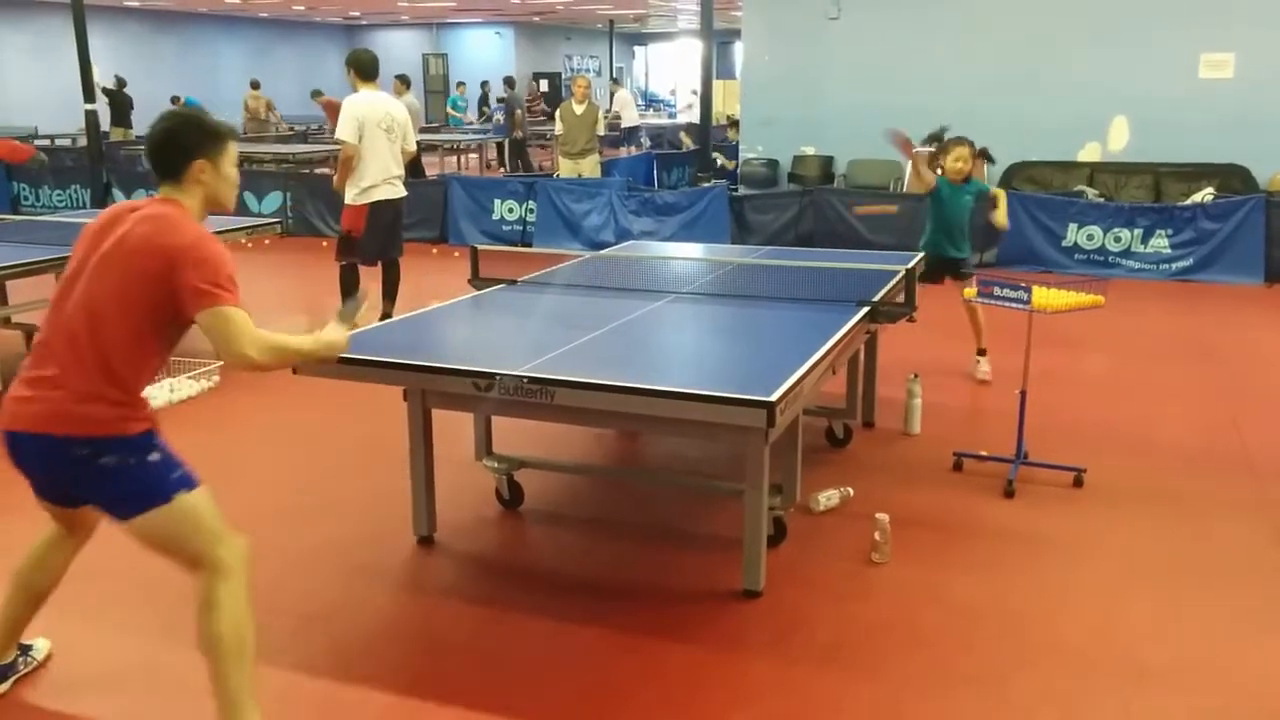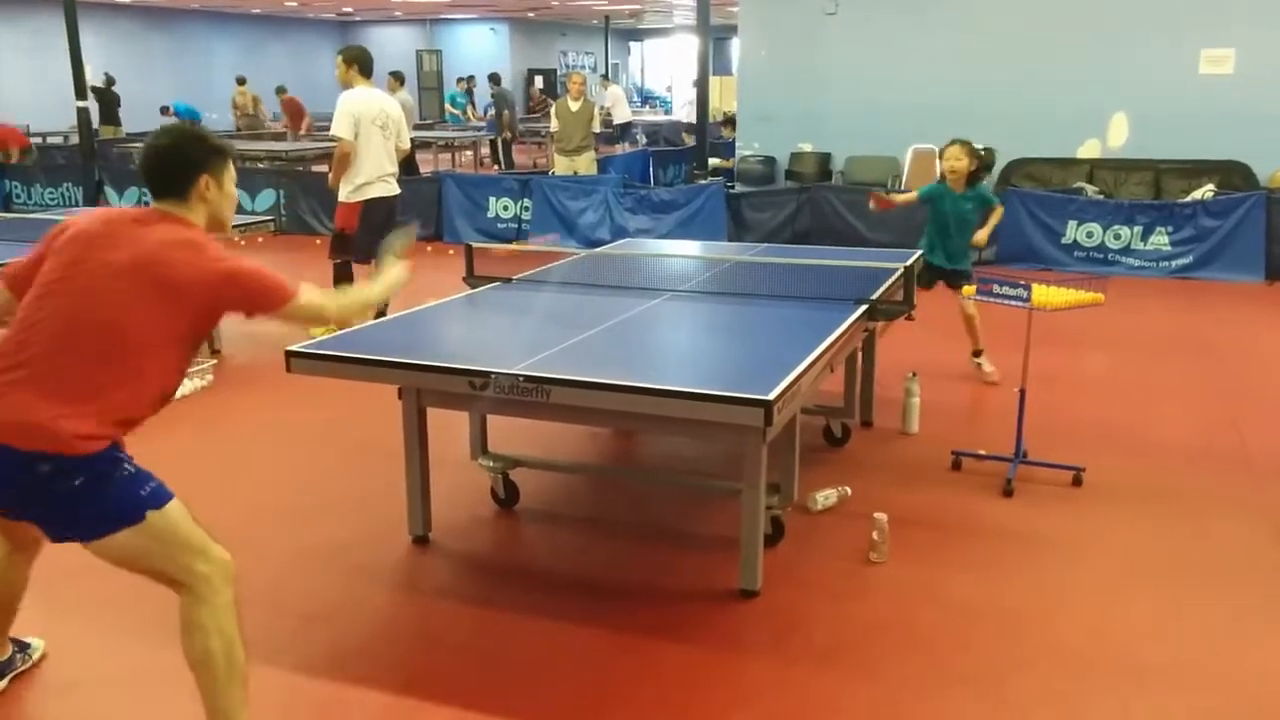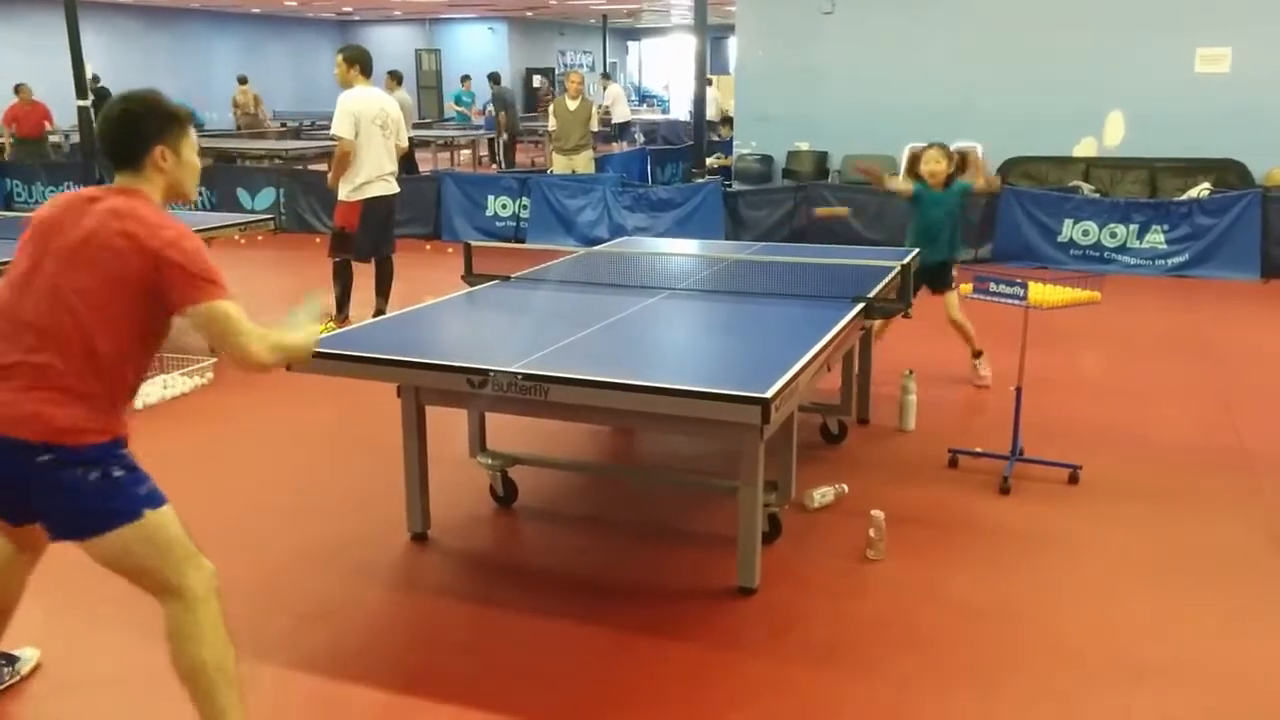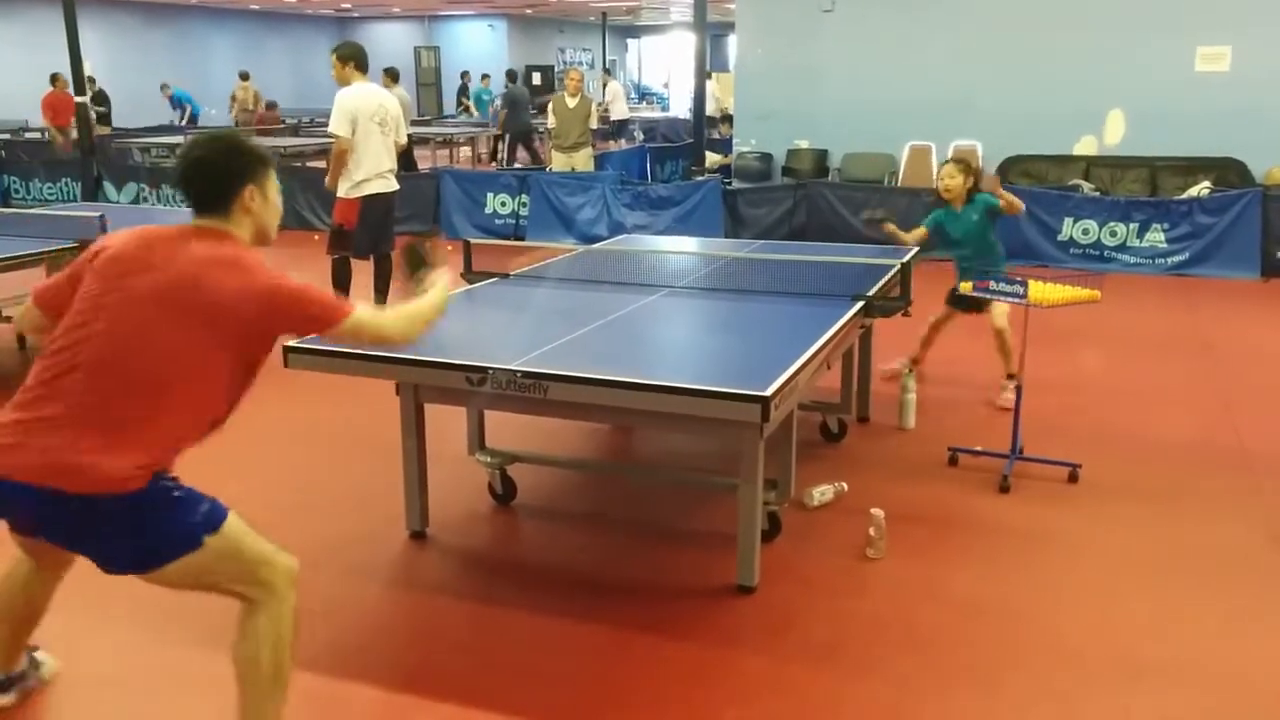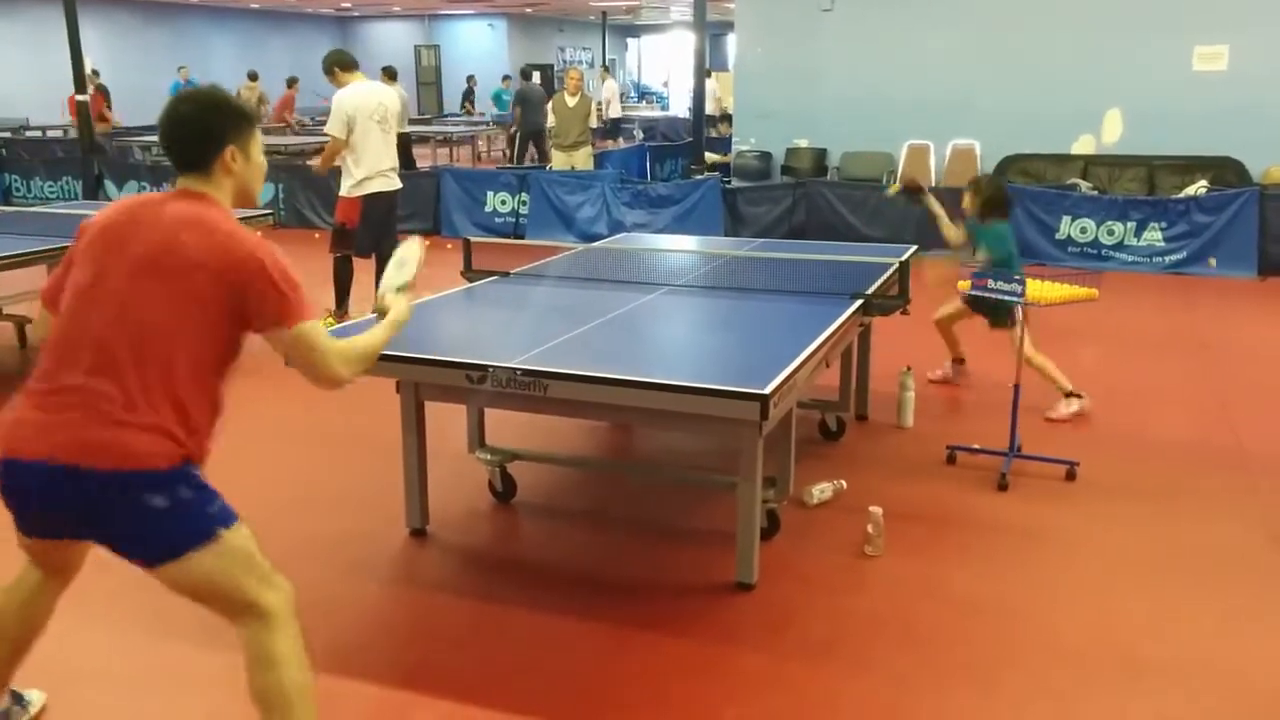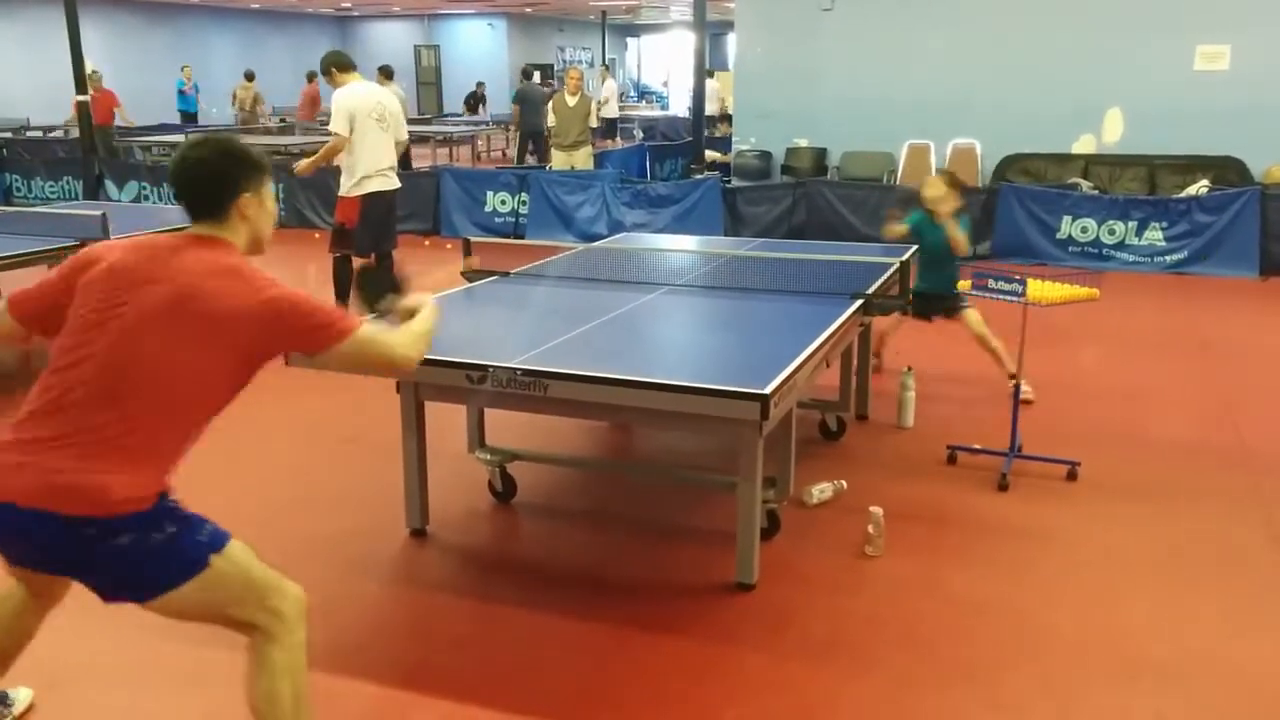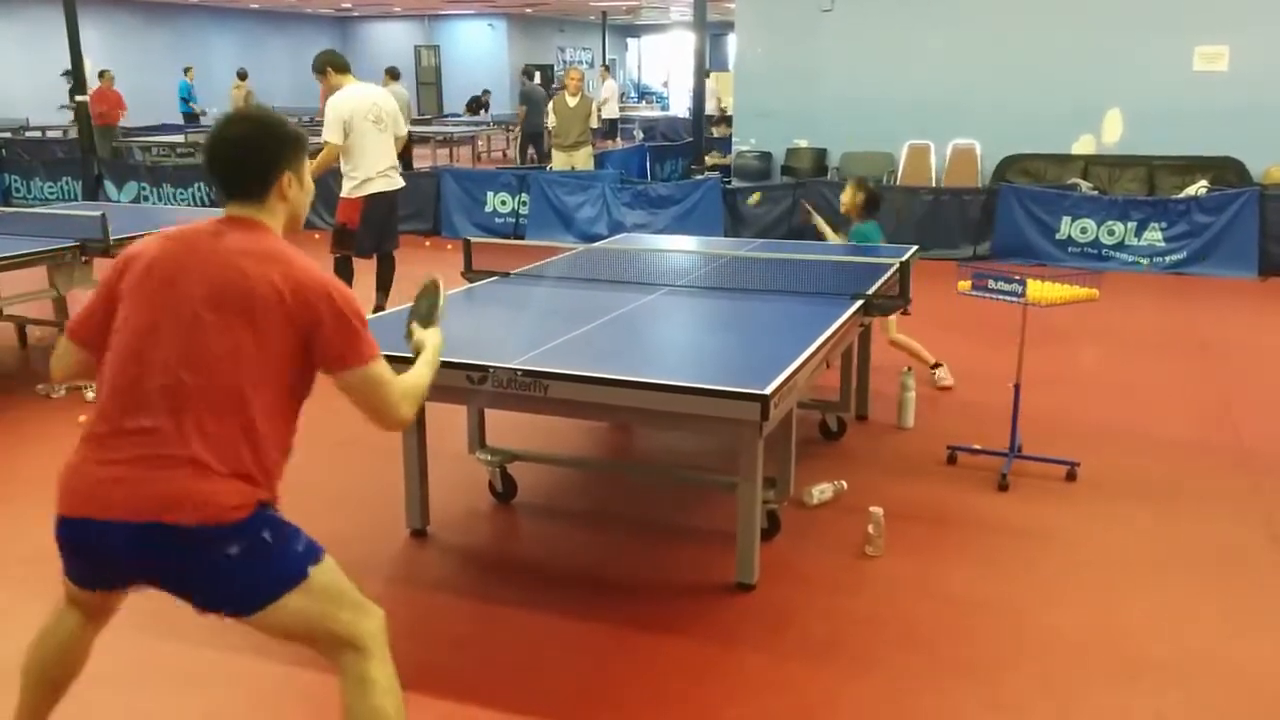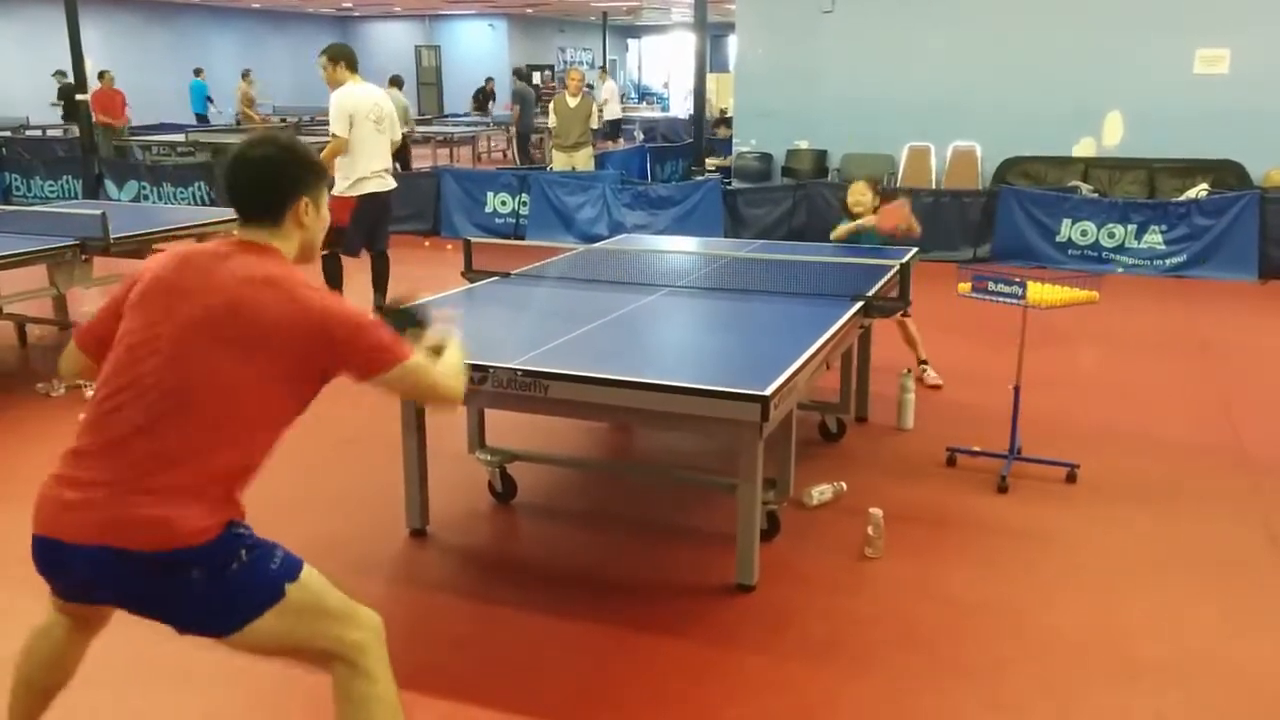
dt=0.4s
person 1, frame 1
left shoulder: (114, 220)
right shoulder: (192, 243)
right elbow: (246, 353)
right wrist: (323, 341)
right hip: (96, 432)
left knee: (73, 526)
right knee: (226, 558)
person 1, frame 2
left shoulder: (81, 228)
right shoulder: (217, 267)
right elbow: (333, 309)
right wrist: (387, 281)
right hip: (64, 450)
right knee: (209, 575)
person 1, frame 3
left shoulder: (56, 212)
right shoulder: (165, 240)
right elbow: (252, 352)
right wrist: (304, 337)
right hip: (63, 443)
right knee: (190, 586)
person 1, frame 4
left shoulder: (119, 246)
right shoulder: (264, 288)
right elbow: (394, 330)
right wrist: (438, 291)
right hip: (105, 485)
right knee: (274, 583)
person 1, frame 5
left shoulder: (106, 222)
right shoulder: (243, 252)
right elbow: (331, 370)
right wrist: (392, 321)
right hip: (132, 468)
right knee: (267, 607)
person 1, frame 6
left shoulder: (104, 258)
right shoulder: (265, 299)
right elbow: (401, 355)
right wrist: (425, 312)
right hip: (105, 508)
right knee: (281, 615)
person 1, frame 7
left shoulder: (143, 255)
right shoulder: (312, 286)
left elbow: (65, 366)
right elbow: (394, 411)
right wrist: (431, 351)
left hip: (88, 506)
right hip: (205, 520)
left knee: (82, 607)
right knee: (362, 637)
person 1, frame 8
left shoulder: (160, 269)
right shoulder: (318, 313)
left elbow: (74, 364)
right elbow: (446, 390)
right wrist: (450, 346)
left hip: (60, 525)
right hip: (172, 542)
left knee: (73, 615)
right knee: (358, 642)
person 2, frame 1
left shoulder: (354, 103)
right shoulder: (397, 105)
left elbow: (349, 152)
right elbow: (410, 150)
left wrist: (340, 179)
left hip: (364, 195)
right hip: (394, 192)
left knee: (348, 259)
right knee: (390, 258)
right ankle: (387, 316)
person 2, frame 2
left shoulder: (350, 99)
right shoulder: (391, 102)
left elbow: (345, 150)
right elbow: (404, 148)
left wrist: (334, 178)
left hip: (358, 193)
right hip: (388, 190)
left knee: (342, 258)
left ankle: (340, 321)
right ankle: (381, 314)
person 2, frame 3
left shoulder: (350, 99)
right shoulder: (390, 101)
left elbow: (345, 149)
right elbow: (402, 147)
left wrist: (334, 176)
left hip: (358, 192)
right hip: (387, 189)
left knee: (342, 257)
right knee: (383, 255)
left ankle: (341, 319)
right ankle: (380, 314)
person 2, frame 4
left shoulder: (347, 97)
right shoulder: (389, 99)
left elbow: (342, 146)
right elbow: (400, 143)
left wrist: (332, 177)
left hip: (357, 189)
right hip: (386, 186)
left knee: (340, 252)
right knee: (382, 251)
right ankle: (380, 309)
person 2, frame 5
left shoulder: (344, 96)
right shoulder: (389, 94)
left elbow: (337, 145)
left wrist: (322, 164)
left hip: (358, 187)
right hip: (389, 184)
left knee: (342, 252)
right knee: (384, 251)
left ankle: (340, 314)
person 2, frame 6
left shoulder: (343, 96)
right shoulder: (387, 96)
left elbow: (339, 143)
right elbow: (402, 142)
left wrist: (312, 164)
left hip: (357, 187)
right hip: (387, 184)
left knee: (342, 251)
right knee: (383, 250)
person 2, frame 7
left shoulder: (338, 101)
right shoulder: (382, 94)
left elbow: (332, 151)
right elbow: (401, 137)
left wrist: (307, 177)
left hip: (360, 189)
right hip: (389, 185)
left knee: (342, 253)
right knee: (385, 250)
right ankle: (380, 308)
person 2, frame 8
left shoulder: (342, 96)
right shoulder: (381, 96)
left elbow: (339, 144)
right elbow: (396, 141)
left hip: (353, 189)
right hip: (382, 185)
left knee: (330, 250)
right knee: (378, 249)
right ankle: (380, 307)
person 3, frame 1
left shoulder: (972, 186)
right shoulder: (936, 183)
left elbow: (1000, 193)
right elbow: (923, 178)
left wrist: (1001, 213)
right wrist: (915, 160)
left hip: (960, 255)
right hip: (933, 253)
left knee: (973, 305)
left ankle: (981, 356)
person 3, frame 2
left shoulder: (979, 193)
right shoulder: (936, 190)
left elbow: (998, 209)
right elbow: (903, 198)
left wrist: (986, 230)
left hip: (959, 262)
right hip: (931, 258)
left knee: (970, 312)
left ankle: (979, 357)
person 3, frame 3
left shoulder: (958, 188)
right shoulder: (918, 190)
left elbow: (991, 186)
right elbow: (896, 185)
left wrist: (979, 170)
right wrist: (879, 177)
left hip: (942, 264)
left knee: (956, 317)
left ankle: (978, 358)
person 3, frame 4
left shoulder: (983, 203)
right shoulder: (940, 216)
left elbow: (1018, 209)
right elbow: (911, 239)
left wrist: (1000, 193)
right wrist: (894, 232)
left hip: (995, 277)
right hip: (966, 281)
left knee: (999, 325)
right knee: (935, 323)
left ankle: (1010, 382)
right ankle: (914, 362)
person 3, frame 5
left shoulder: (995, 229)
right shoulder: (980, 224)
left elbow: (979, 265)
right elbow: (957, 239)
right wrist: (935, 208)
left hip: (1006, 298)
left knee: (1024, 354)
right knee: (941, 319)
left ankle: (1073, 396)
right ankle: (958, 367)
person 3, frame 6
left shoulder: (958, 220)
right shoulder: (919, 218)
left elbow: (962, 251)
right elbow: (891, 235)
left wrist: (946, 219)
right wrist: (892, 223)
left hip: (951, 290)
right hip: (923, 289)
left knee: (980, 332)
right knee: (882, 329)
left ankle: (1015, 379)
right ankle: (875, 357)
person 3, frame 7
left shoulder: (868, 230)
right shoulder: (856, 227)
right elbow: (840, 245)
right wrist: (820, 223)
left knee: (892, 337)
left ankle: (937, 367)
person 3, frame 8
right shoulder: (849, 224)
left elbow: (914, 234)
right elbow: (834, 237)
left wrist: (907, 215)
right wrist: (858, 224)
left knee: (901, 316)
left ankle: (923, 366)
